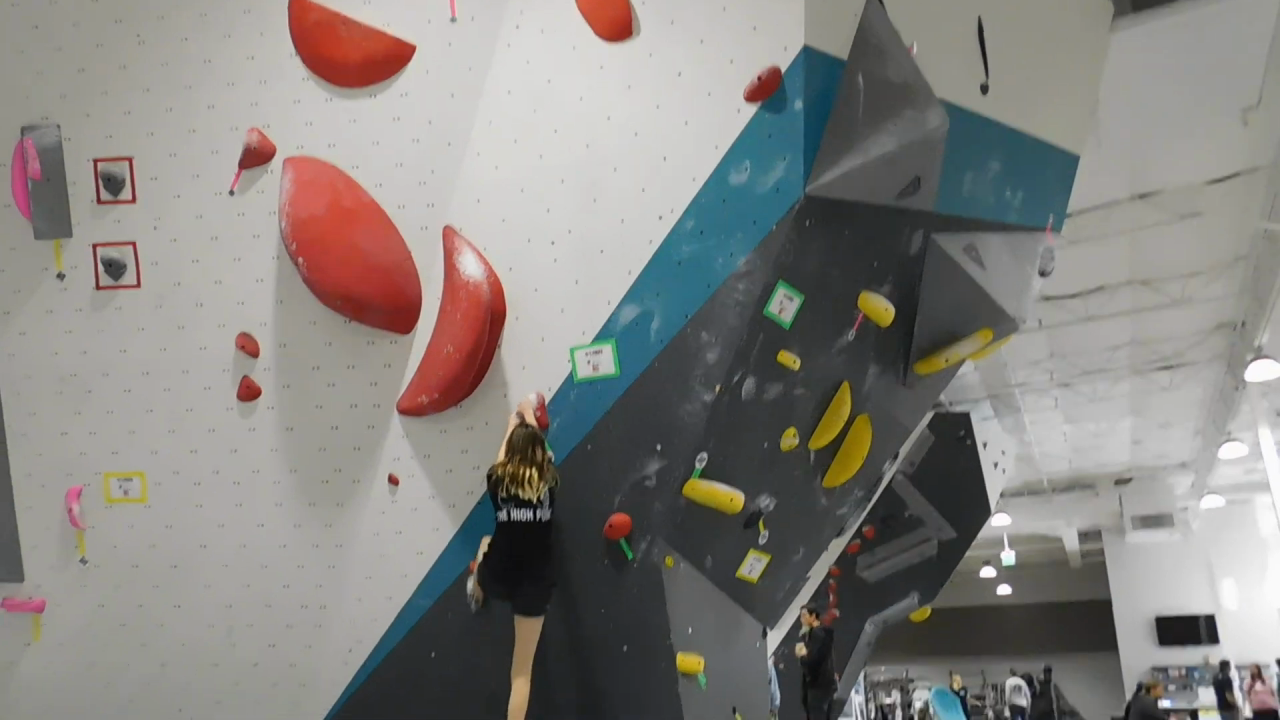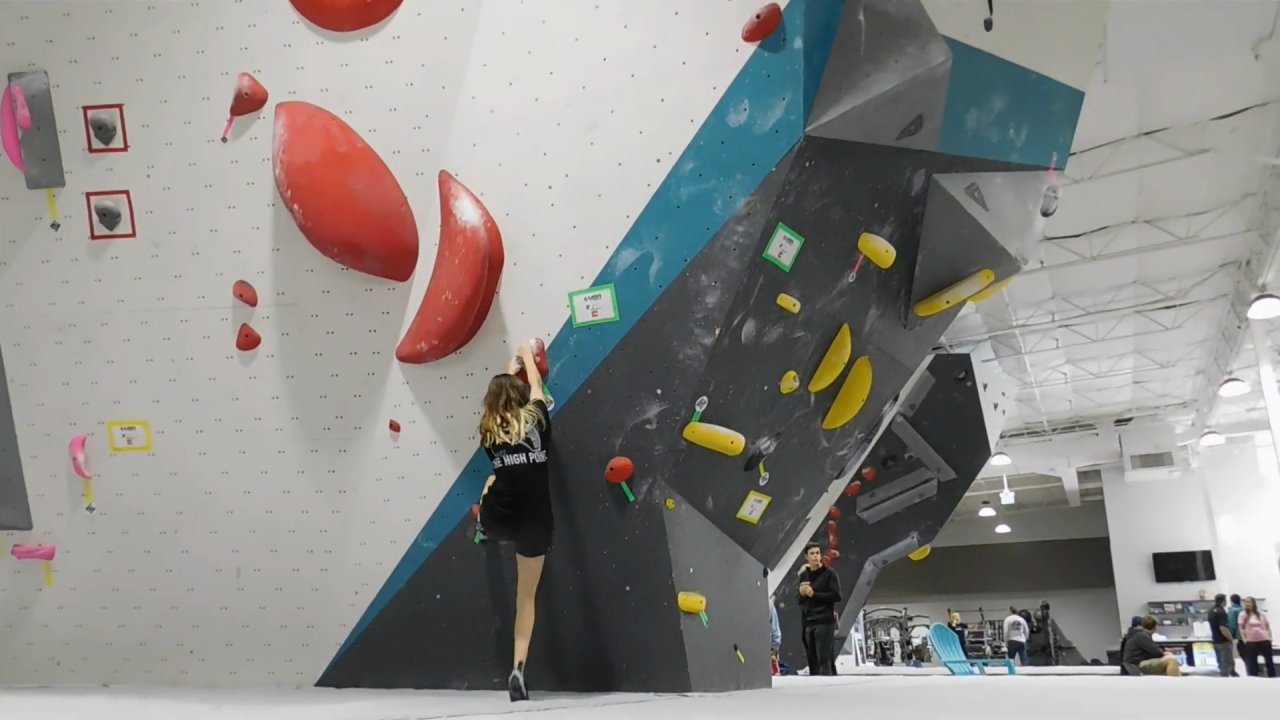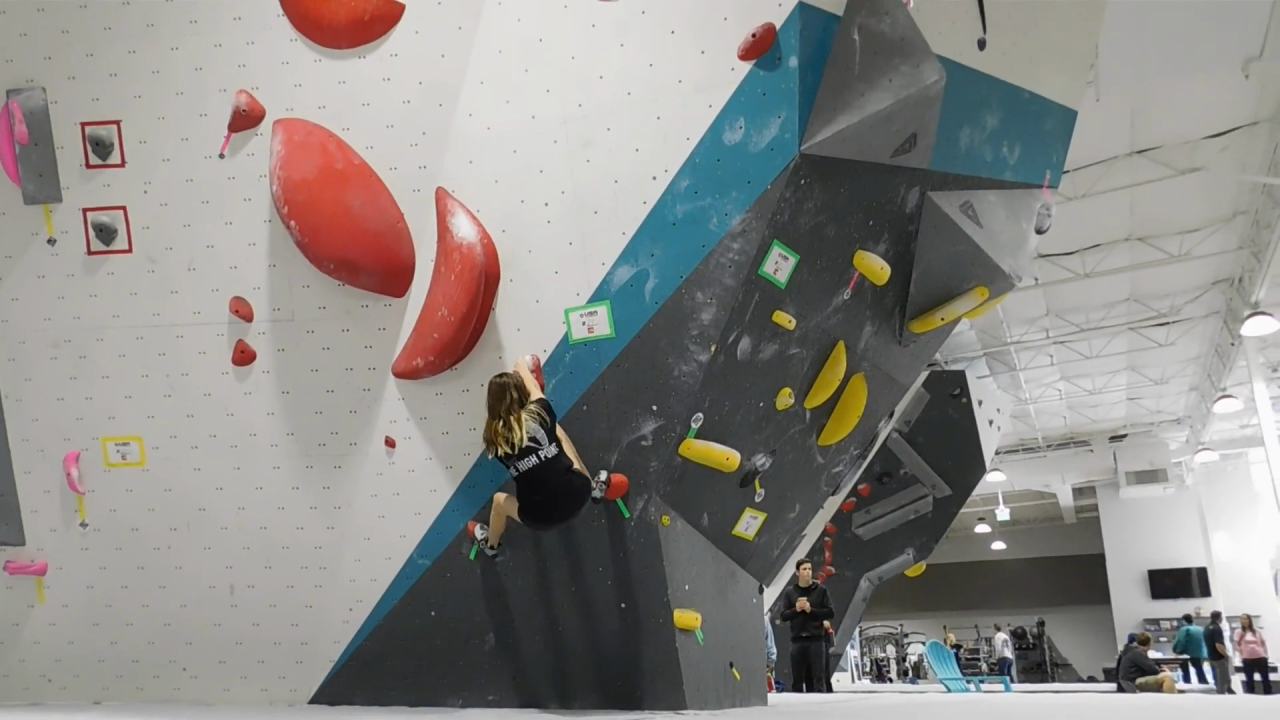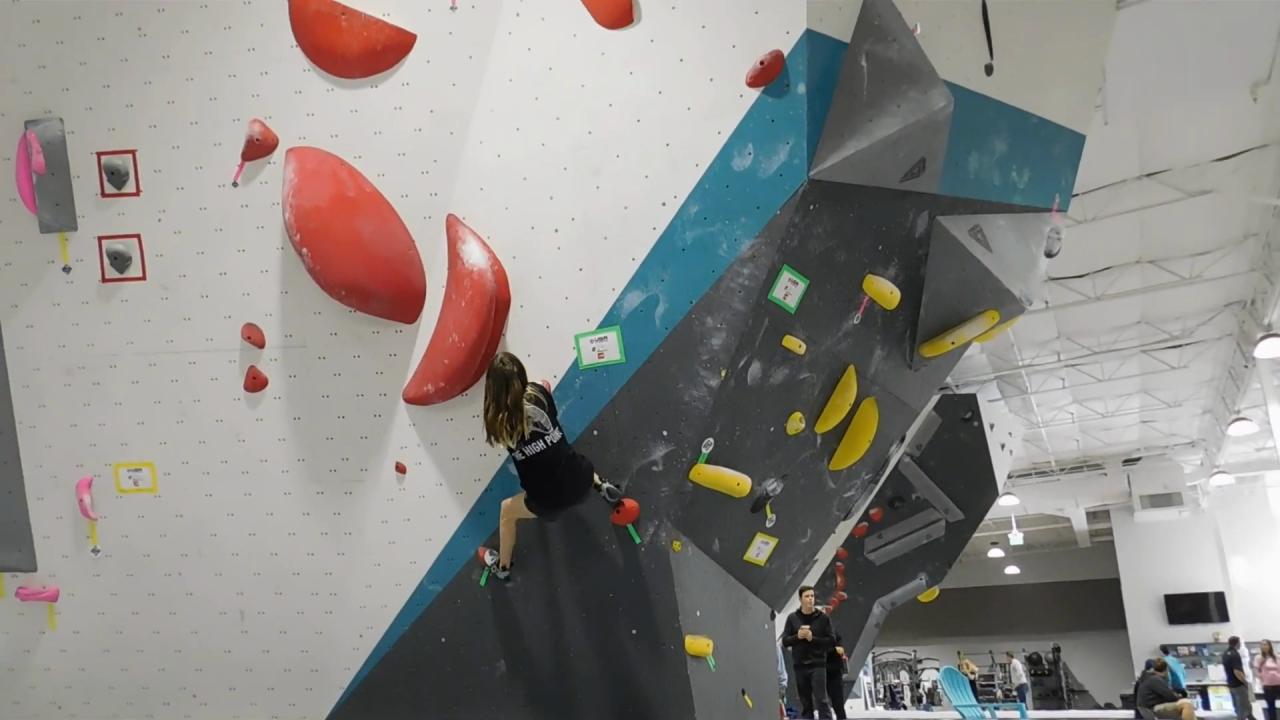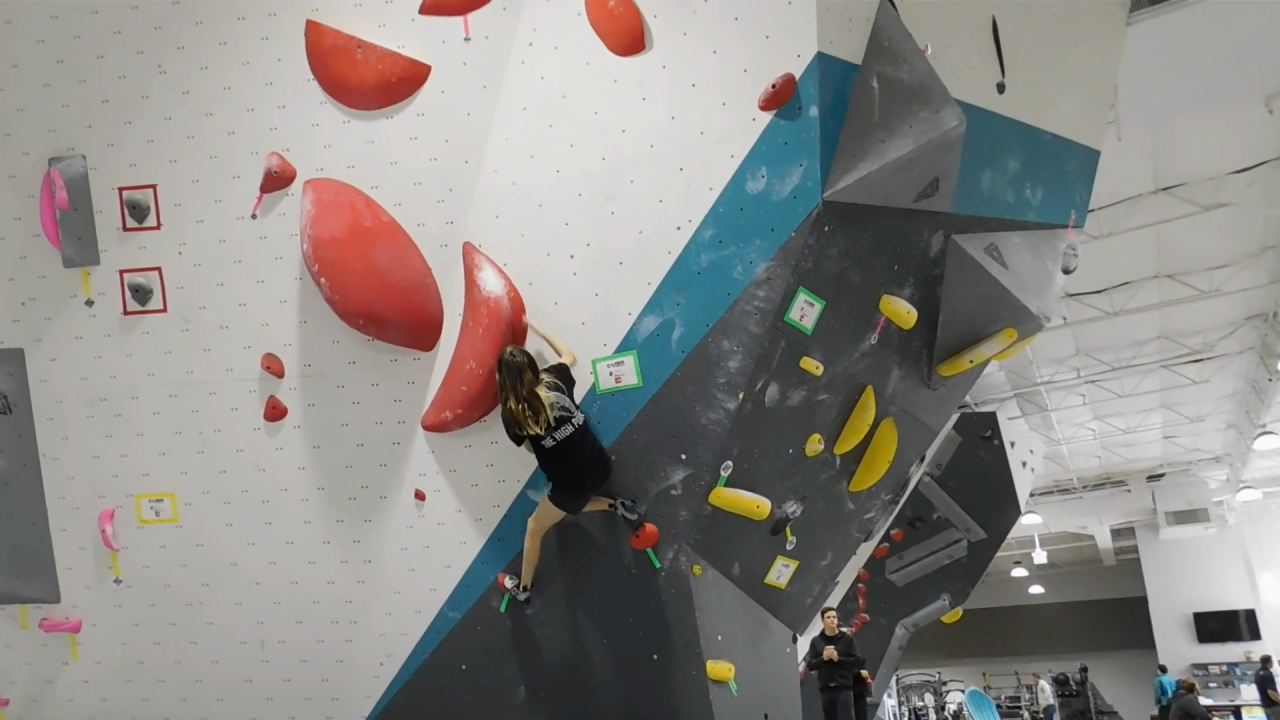
dt=0.7s
person 1, frame 1
left shoulder: (498, 479)
right shoulder: (549, 478)
left elbow: (503, 455)
right elbow: (537, 446)
left wrist: (513, 425)
right wrist: (530, 417)
left hip: (497, 578)
right hip: (536, 585)
right knee: (522, 670)
left ankle: (475, 594)
person 1, frame 2
left shoulder: (487, 429)
right shoulder: (536, 417)
left elbow: (499, 391)
right elbow: (536, 385)
left wrist: (510, 370)
right wrist: (527, 355)
left hip: (497, 518)
right hip: (536, 522)
right knee: (527, 598)
left ankle: (484, 527)
right ankle: (518, 670)
person 1, frame 3
left shoulder: (493, 435)
right shoulder: (538, 412)
right elbow: (535, 390)
right wrist: (523, 370)
left hip: (538, 517)
right hip: (575, 496)
left knee: (500, 501)
left ankle: (490, 545)
right ankle: (592, 487)
person 1, frame 4
left shoulder: (494, 419)
right shoulder: (537, 393)
left hip: (548, 500)
right hip: (581, 477)
left knee: (507, 511)
left ankle: (502, 566)
right ankle: (601, 485)
person 1, frame 5
left shoulder: (511, 414)
right shoulder: (553, 378)
left elbow: (530, 448)
right elbow: (569, 355)
right wrist: (537, 330)
left hip: (572, 485)
right hip: (601, 468)
left knee: (534, 528)
right knee: (571, 502)
left ankle: (522, 588)
right ankle: (618, 506)
